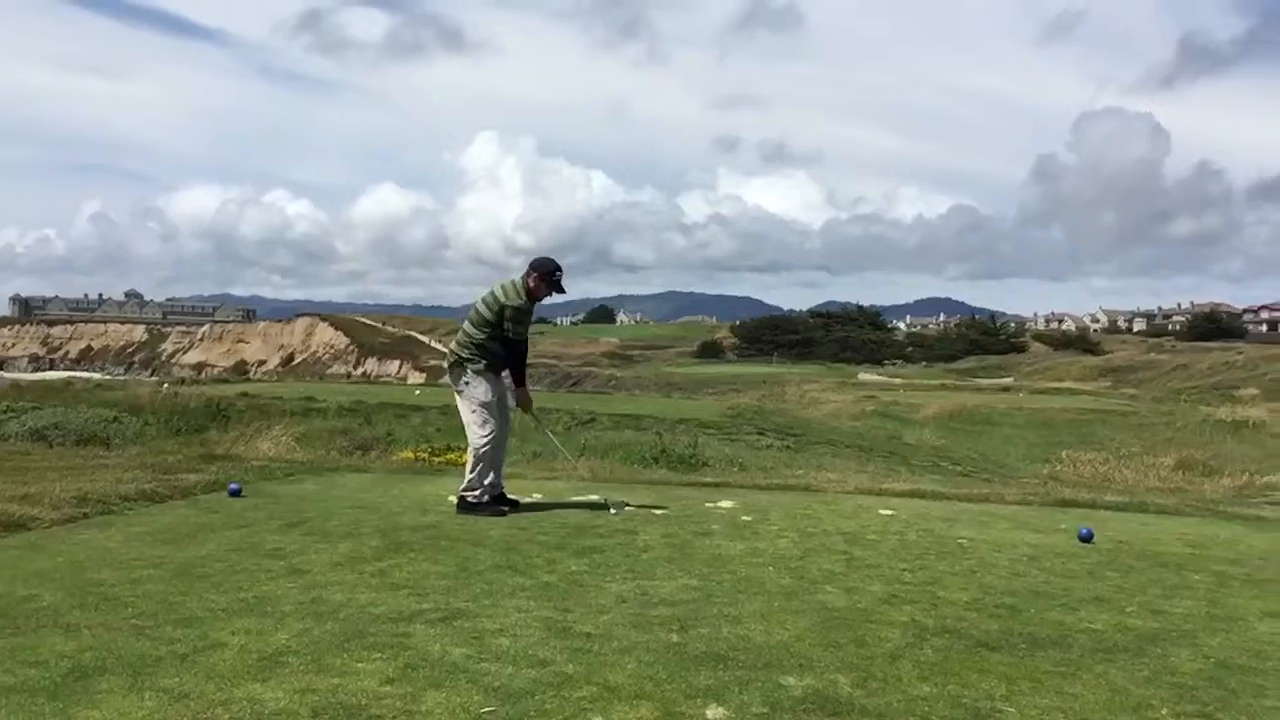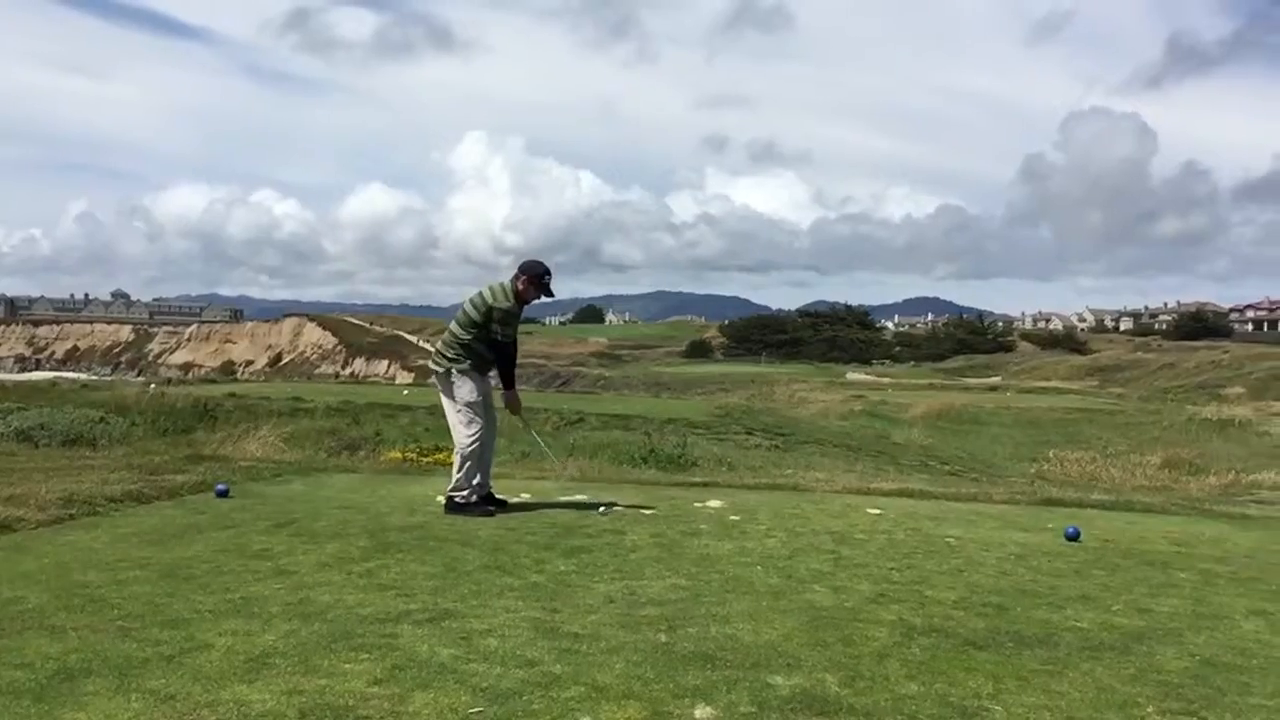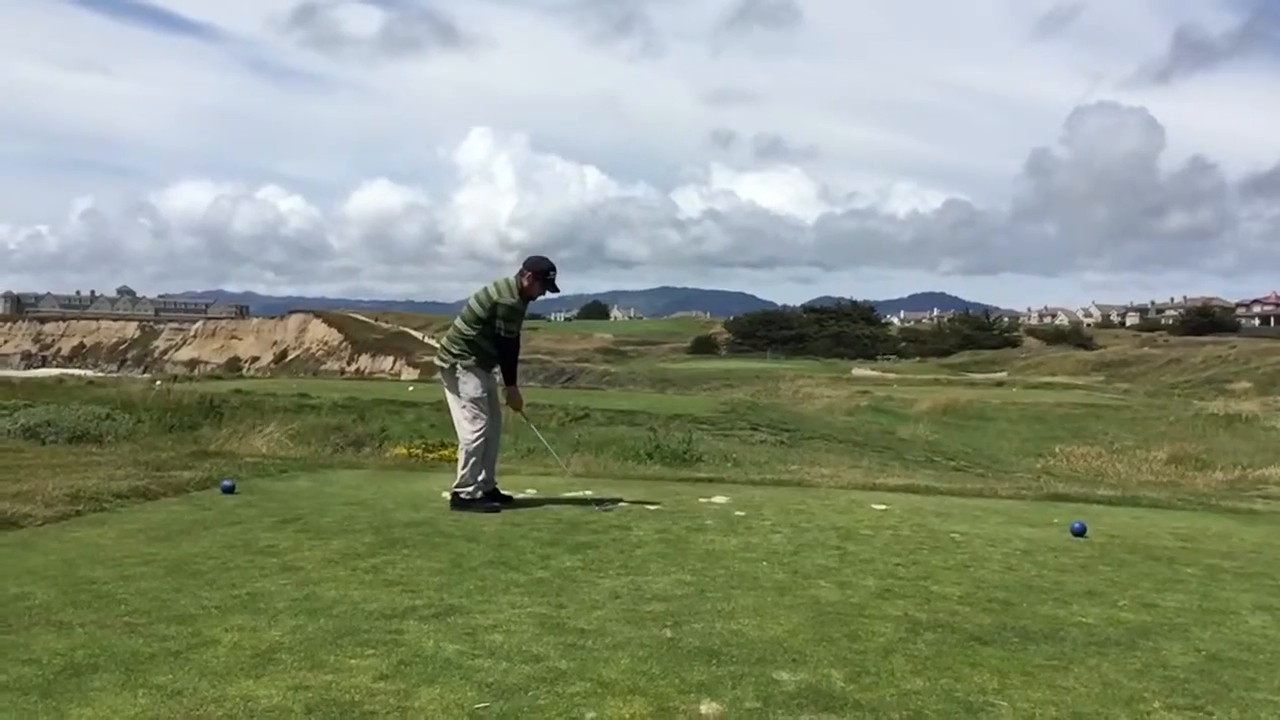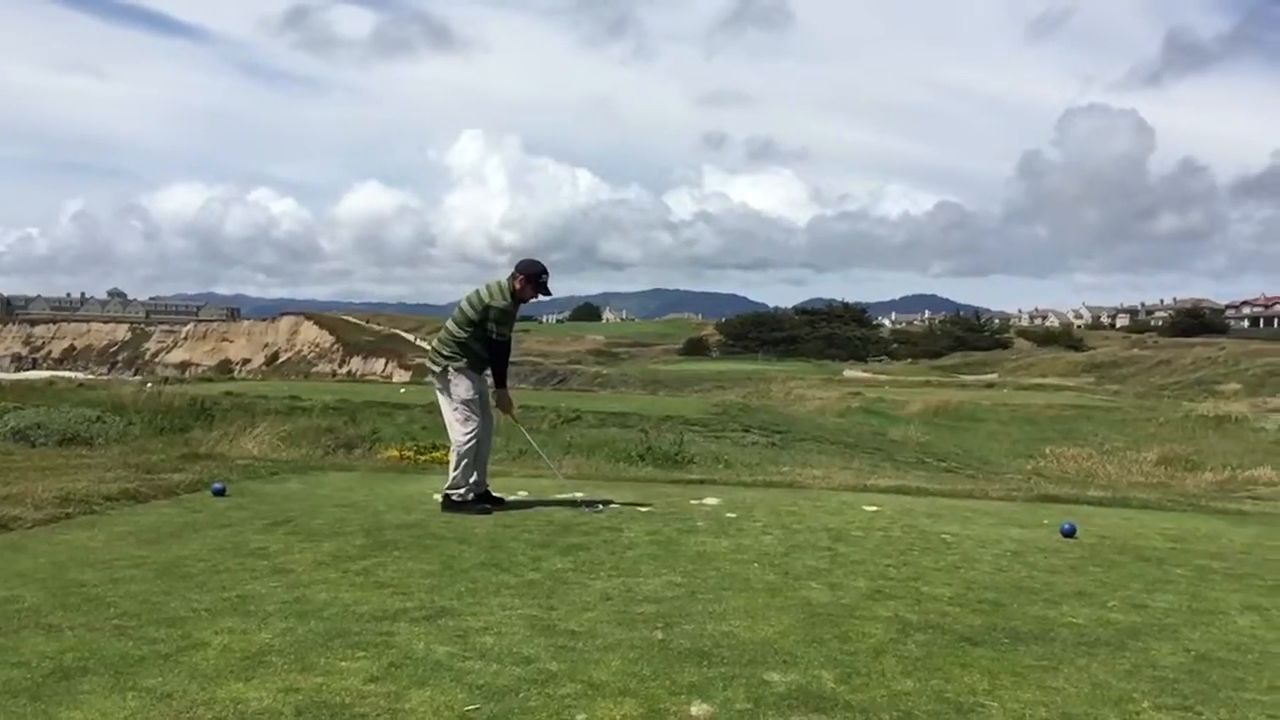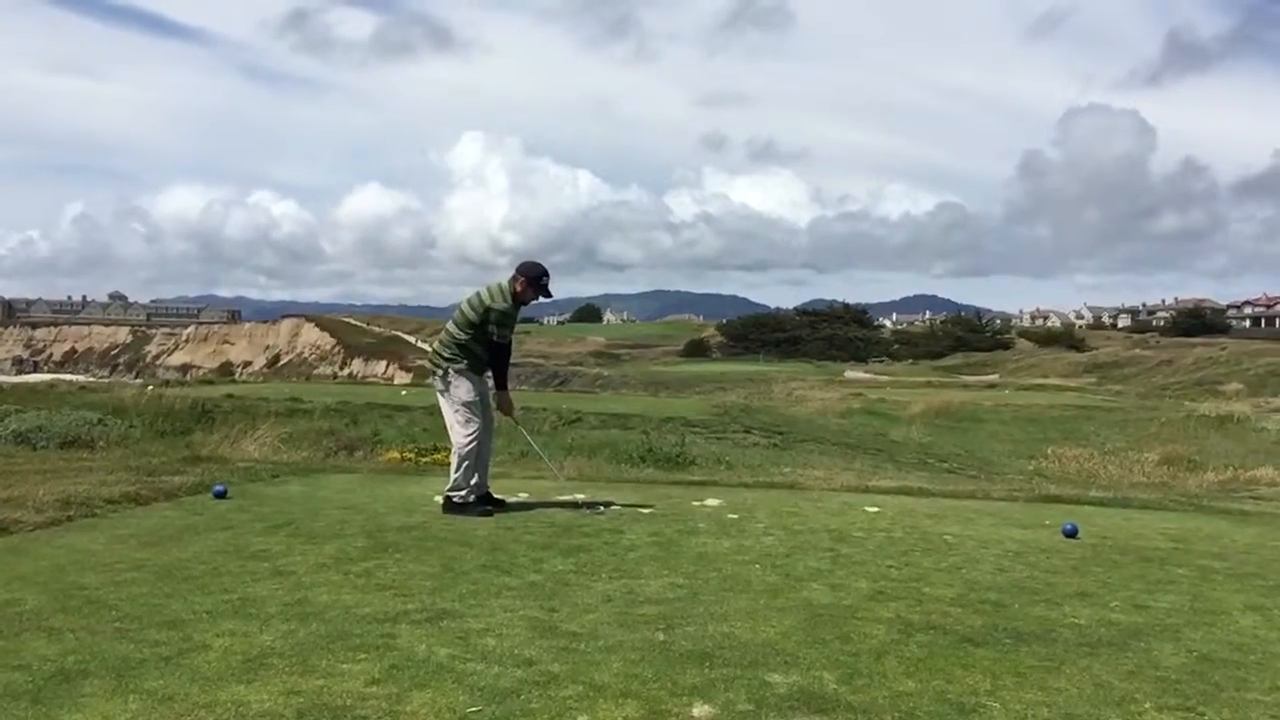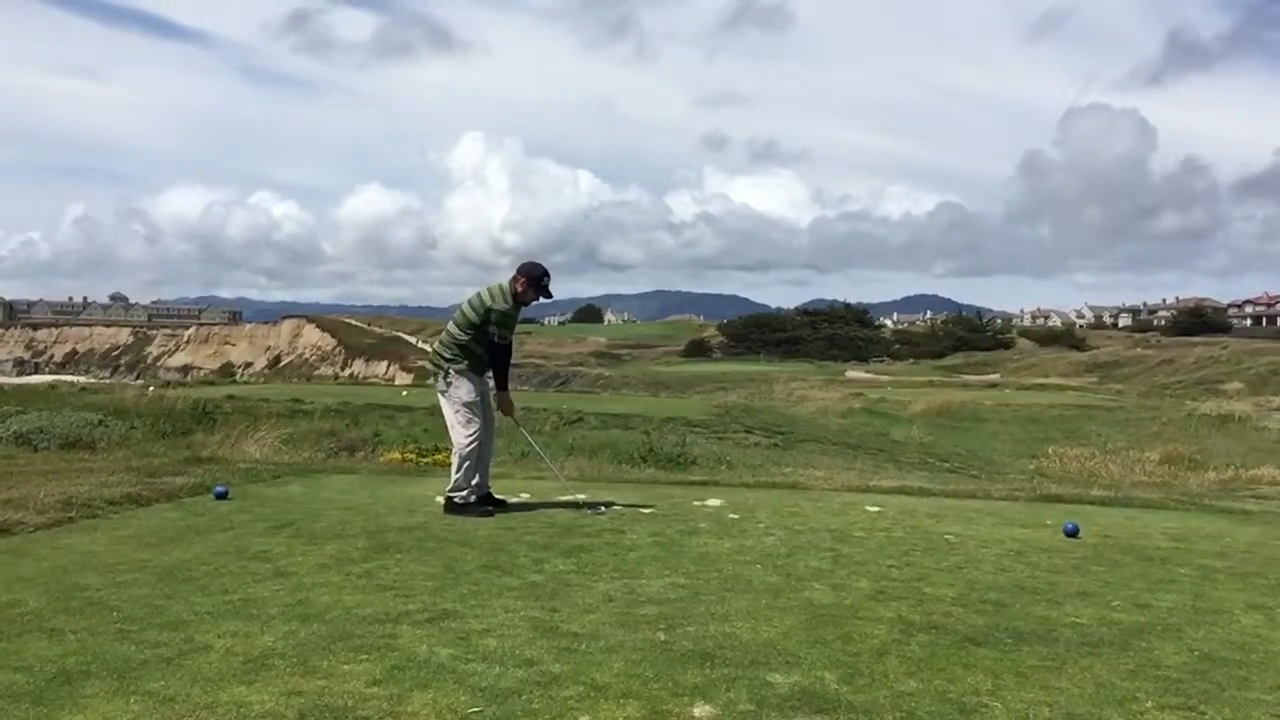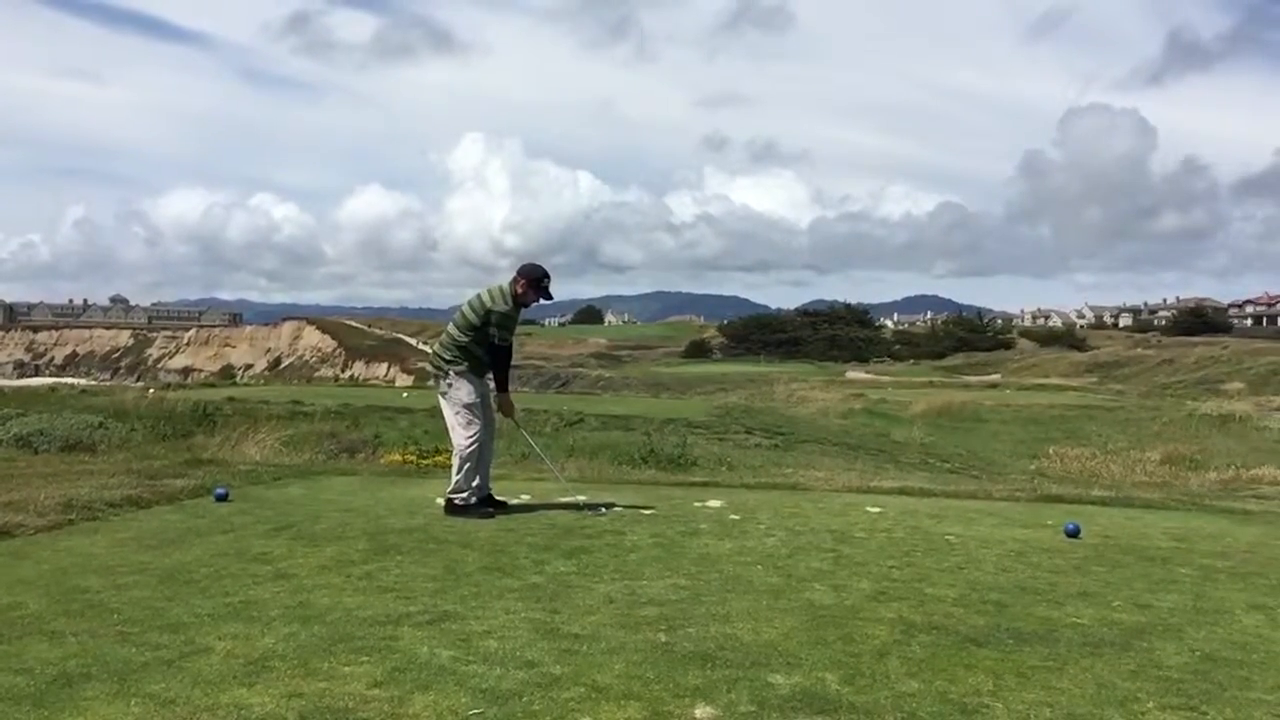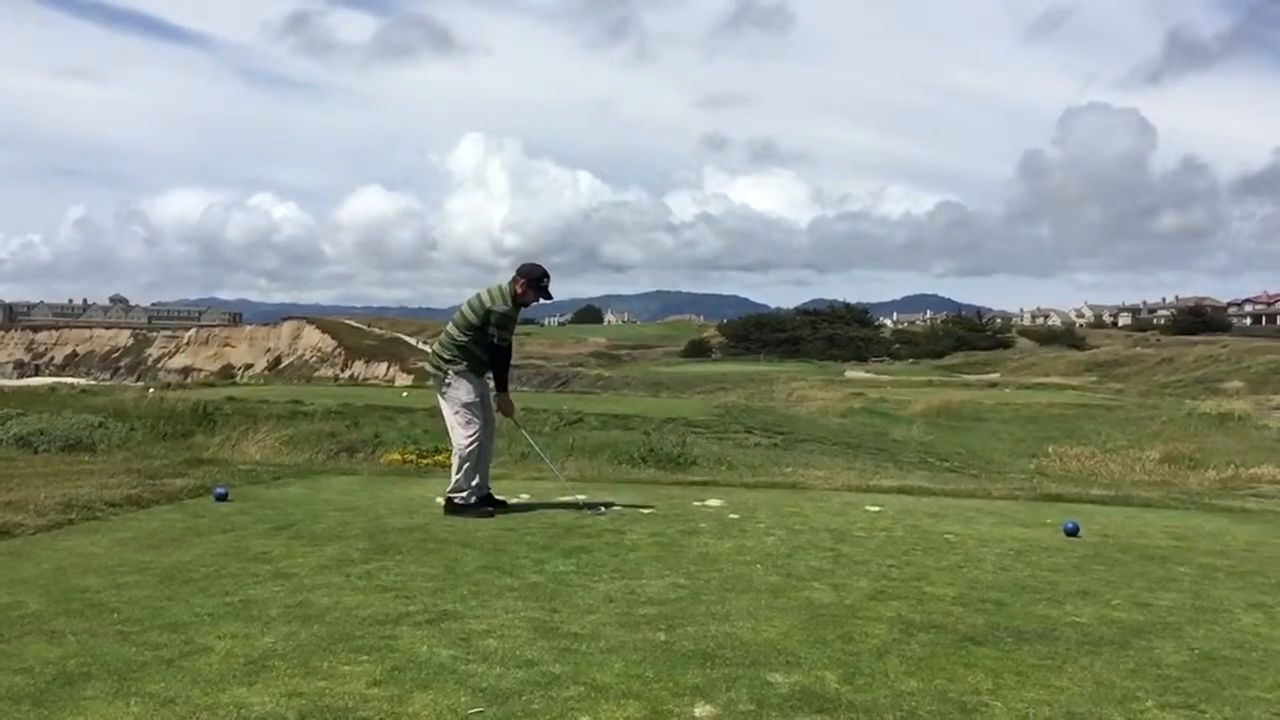
dt=0.3s
person 1, frame 1
left shoulder: (516, 293)
right shoulder: (516, 301)
left elbow: (515, 346)
right elbow: (514, 347)
left wrist: (518, 386)
right wrist: (521, 388)
left hip: (483, 366)
right hip: (471, 366)
left knee: (500, 429)
right knee: (485, 431)
left ankle: (491, 491)
right ankle: (470, 497)
person 1, frame 2
left shoulder: (504, 296)
right shoulder: (504, 304)
left elbow: (505, 349)
right elbow: (502, 350)
left wrist: (509, 389)
right wrist: (510, 391)
left hip: (470, 366)
right hip: (456, 366)
left knee: (487, 429)
right knee: (471, 430)
left ankle: (479, 491)
right ankle: (459, 498)
person 1, frame 3
left shoulder: (511, 293)
right shoulder: (509, 300)
left elbow: (508, 344)
right elbow: (506, 346)
left wrist: (510, 385)
right wrist: (511, 387)
left hip: (475, 362)
right hip: (461, 362)
left knee: (492, 425)
right knee: (476, 426)
left ankle: (485, 487)
right ankle: (464, 494)
person 1, frame 4
left shoulder: (501, 294)
right shoulder: (501, 302)
left elbow: (499, 347)
right elbow: (497, 348)
left wrist: (500, 388)
right wrist: (501, 389)
left hip: (466, 364)
right hip: (453, 364)
left knee: (483, 426)
right knee: (468, 428)
left ankle: (476, 489)
right ankle: (456, 495)
person 1, frame 5
left shoulder: (503, 297)
right shoulder: (501, 305)
left elbow: (499, 349)
right elbow: (497, 350)
left wrist: (500, 389)
right wrist: (502, 391)
left hip: (466, 366)
right hip: (453, 366)
left knee: (484, 428)
right knee: (468, 430)
left ankle: (477, 491)
right ankle: (457, 497)
person 1, frame 6
left shoulder: (502, 297)
right shoulder: (502, 305)
left elbow: (500, 349)
right elbow: (498, 351)
left wrist: (501, 390)
right wrist: (503, 392)
left hip: (467, 366)
right hip: (454, 366)
left knee: (485, 428)
right knee: (470, 430)
left ankle: (478, 491)
right ankle: (458, 497)
person 1, frame 7
left shoulder: (503, 298)
right shoulder: (502, 307)
left elbow: (500, 351)
right elbow: (498, 352)
left wrist: (501, 391)
right wrist: (503, 394)
left hip: (467, 368)
right hip: (454, 367)
left knee: (485, 430)
right knee: (470, 432)
left ankle: (479, 493)
right ankle: (458, 499)
person 1, frame 8
left shoulder: (502, 299)
right shoulder: (501, 307)
left elbow: (500, 351)
right elbow: (498, 352)
left wrist: (501, 391)
right wrist: (503, 394)
left hip: (466, 368)
right hip: (453, 367)
left knee: (485, 430)
right knee: (469, 431)
left ankle: (478, 492)
right ankle: (458, 499)
